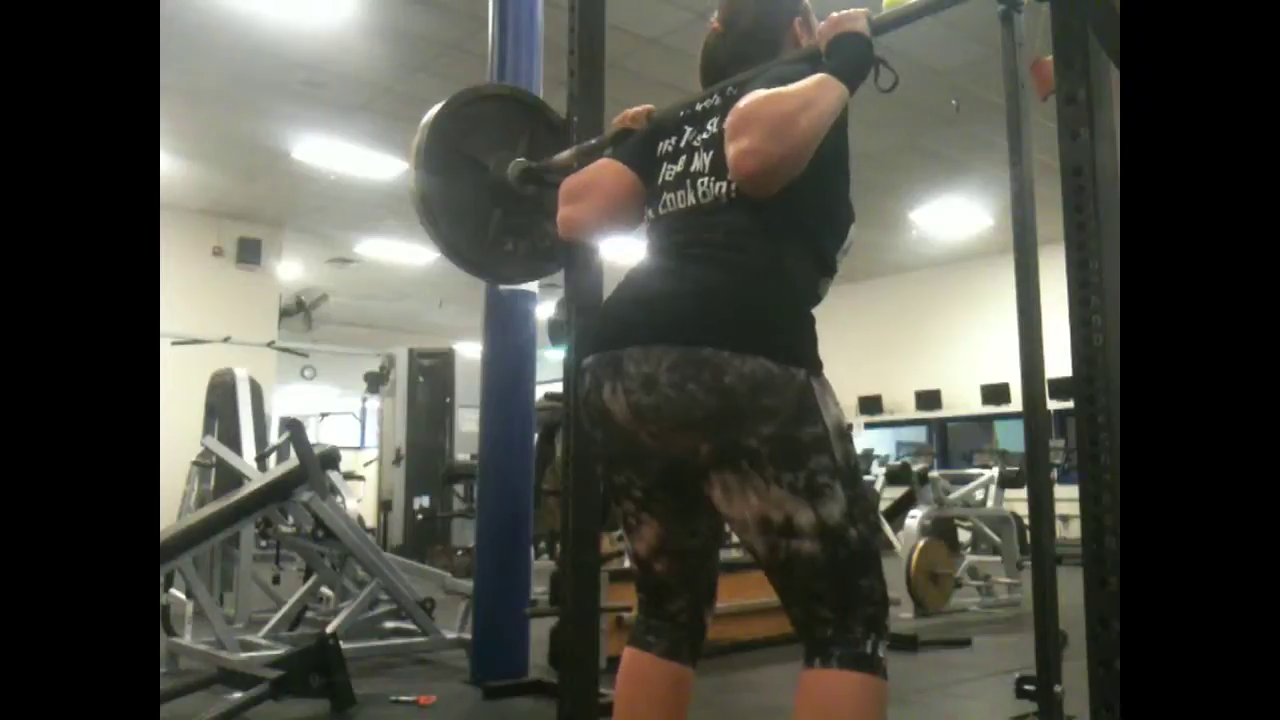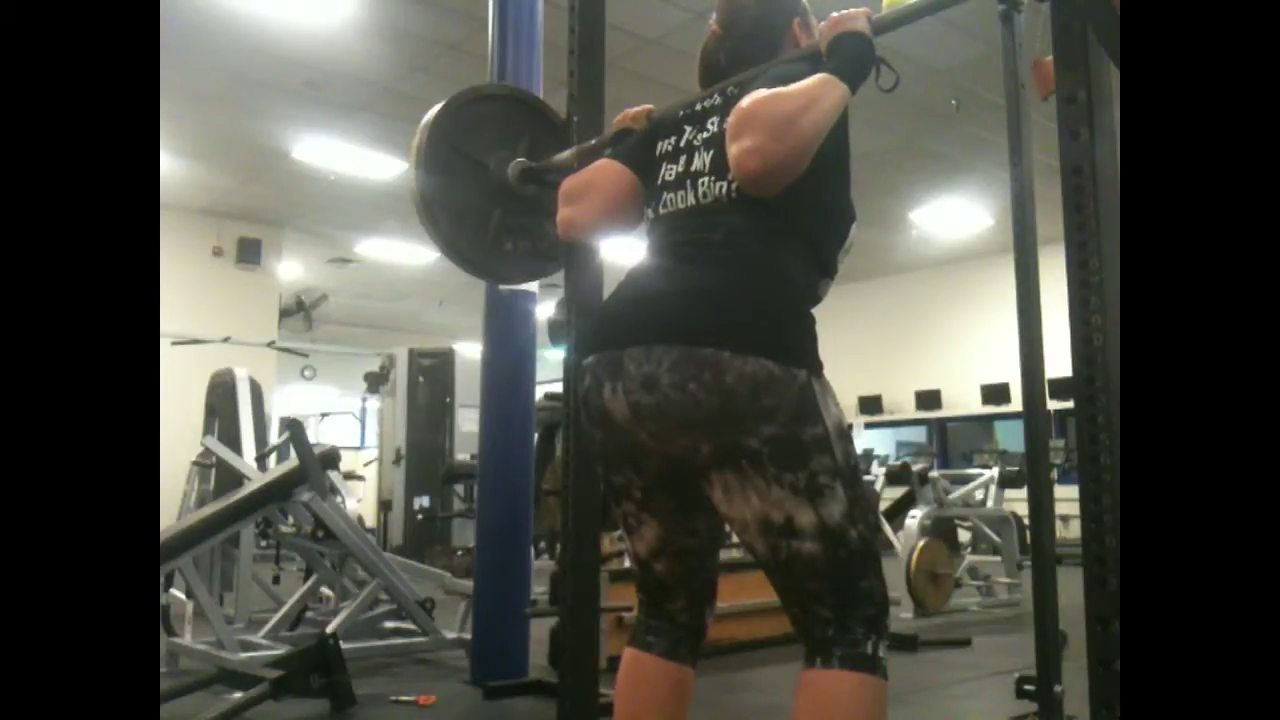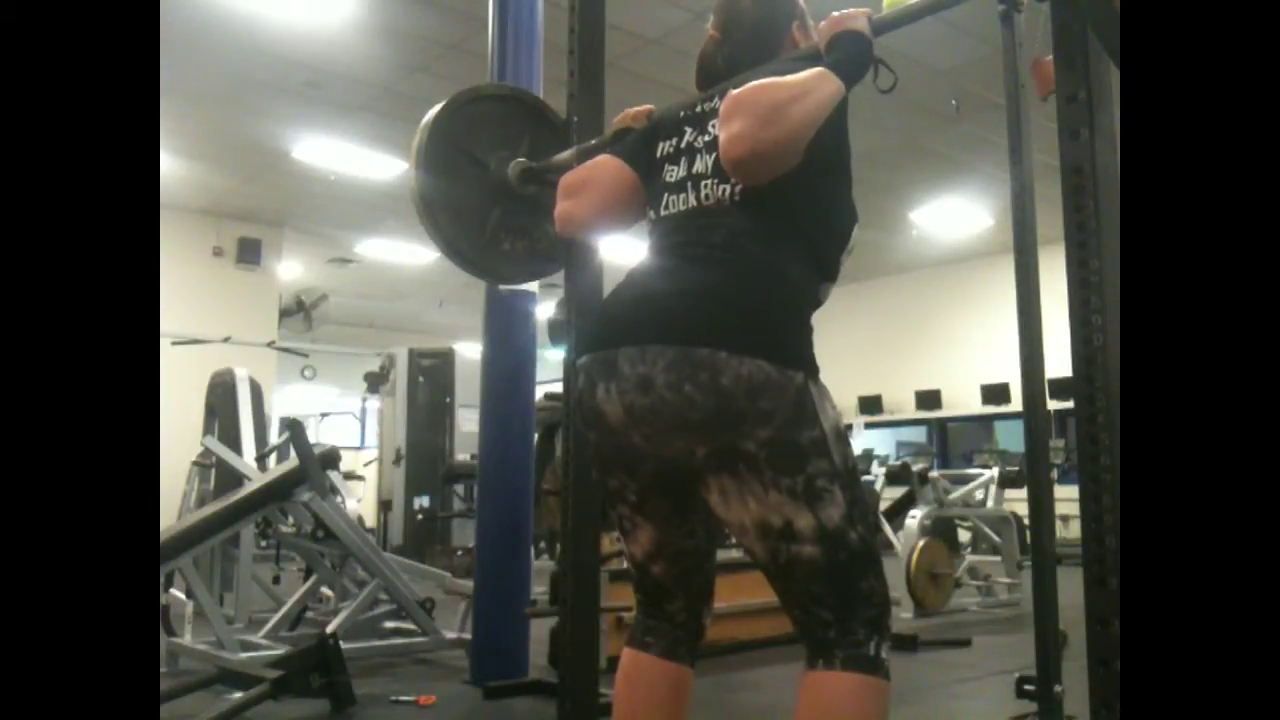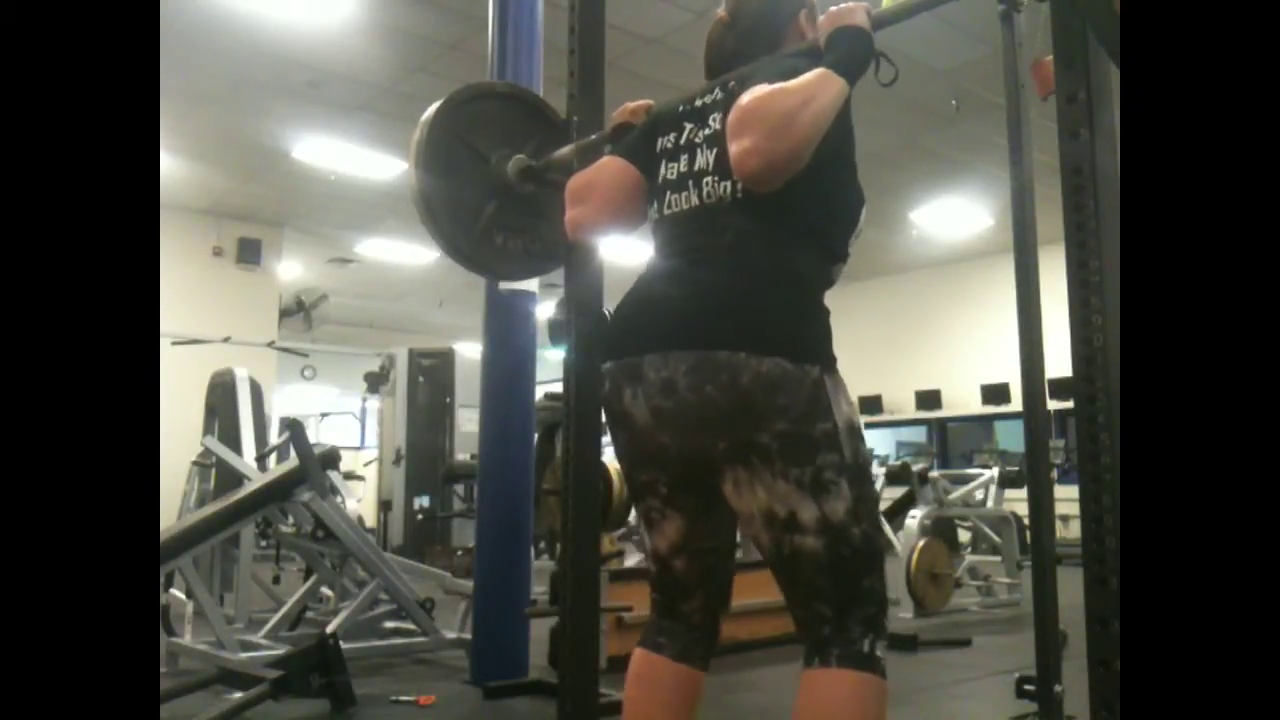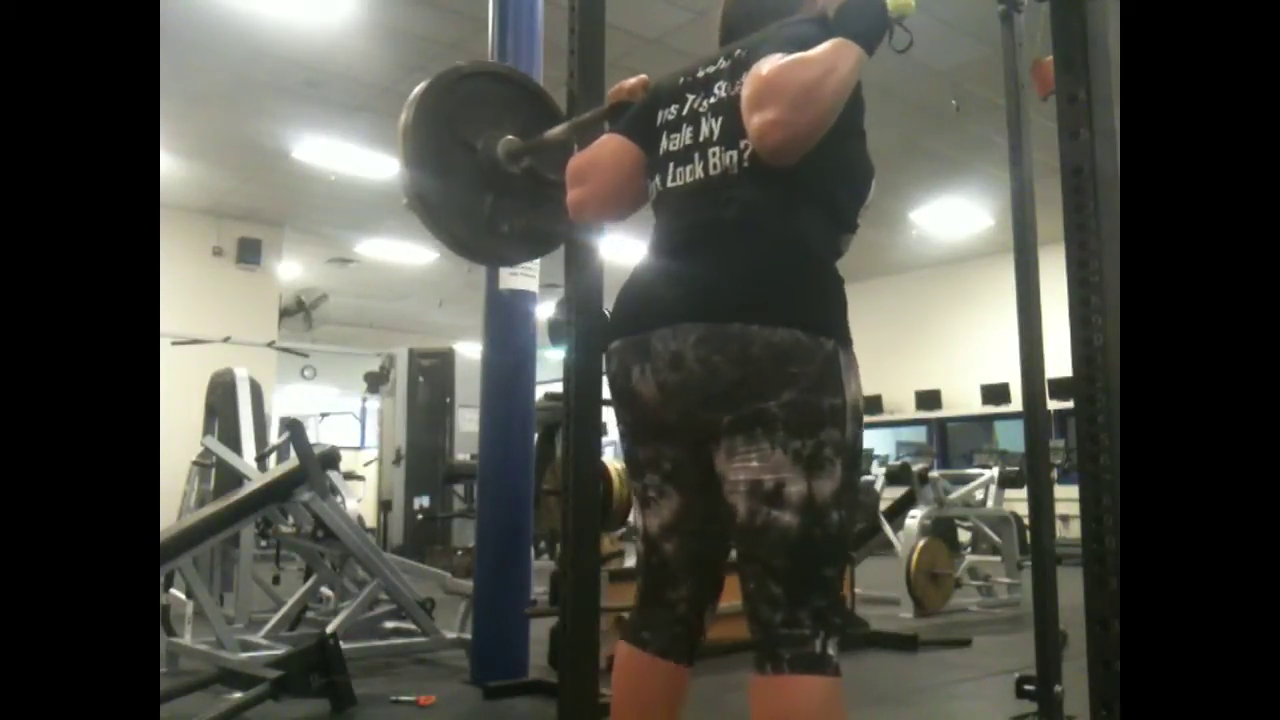
dt=1s
person 1, frame 1
left shoulder: (675, 124)
right shoulder: (802, 79)
left elbow: (576, 214)
right elbow: (755, 147)
left wrist: (624, 144)
right wrist: (845, 62)
left hip: (617, 366)
right hip: (732, 362)
left knee: (669, 606)
right knee: (847, 617)
person 1, frame 2
left shoulder: (673, 122)
right shoulder: (804, 80)
left elbow: (576, 214)
right elbow: (757, 150)
left wrist: (623, 144)
right wrist: (846, 63)
left hip: (616, 366)
right hip: (733, 361)
left knee: (670, 609)
right knee: (848, 619)
person 1, frame 3
left shoulder: (673, 121)
right shoulder: (805, 76)
left elbow: (574, 209)
right elbow: (748, 134)
left wrist: (624, 142)
right wrist: (846, 59)
left hip: (612, 366)
right hip: (728, 364)
left knee: (668, 610)
right knee: (849, 620)
person 1, frame 4
left shoulder: (676, 114)
right shoulder: (802, 70)
left elbow: (582, 215)
right elbow: (757, 148)
left wrist: (625, 140)
left hip: (639, 368)
right hip: (752, 362)
left knee: (683, 609)
right knee: (847, 620)
person 1, frame 5
left shoulder: (674, 89)
left elbow: (585, 194)
right elbow: (777, 118)
left wrist: (620, 118)
left hip: (650, 342)
right hip: (764, 339)
left knee: (671, 601)
right knee: (796, 614)
